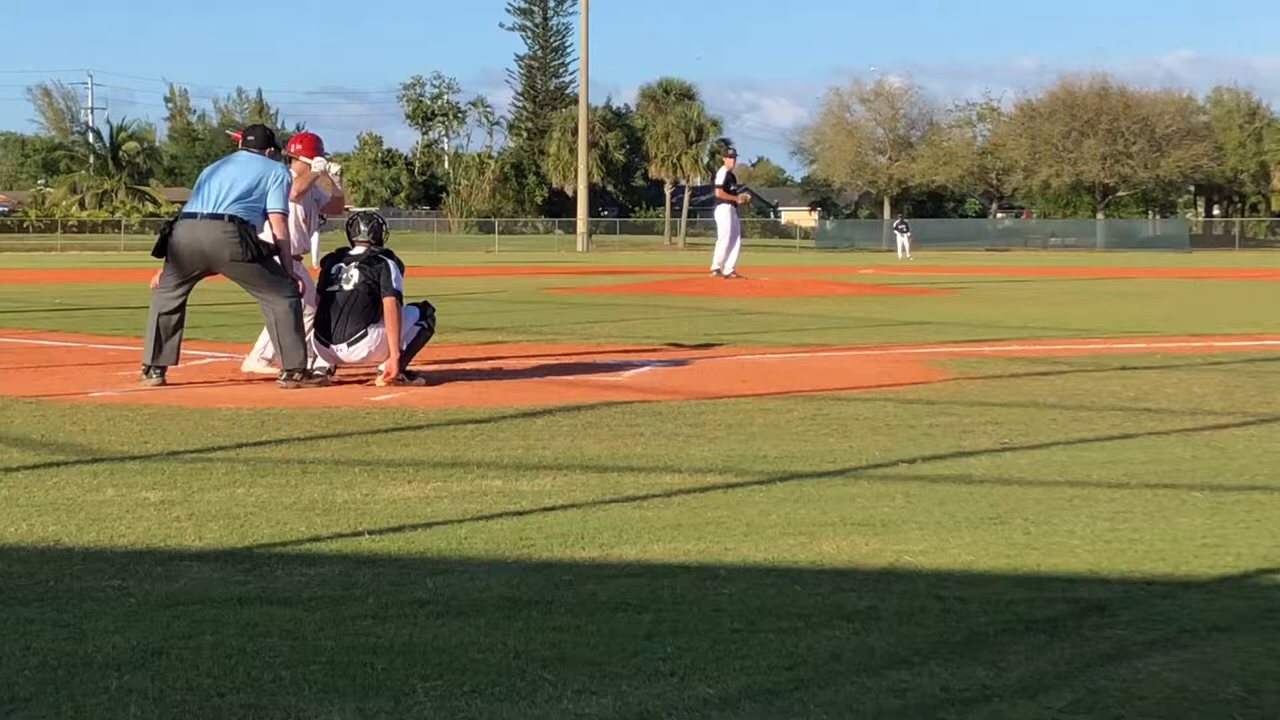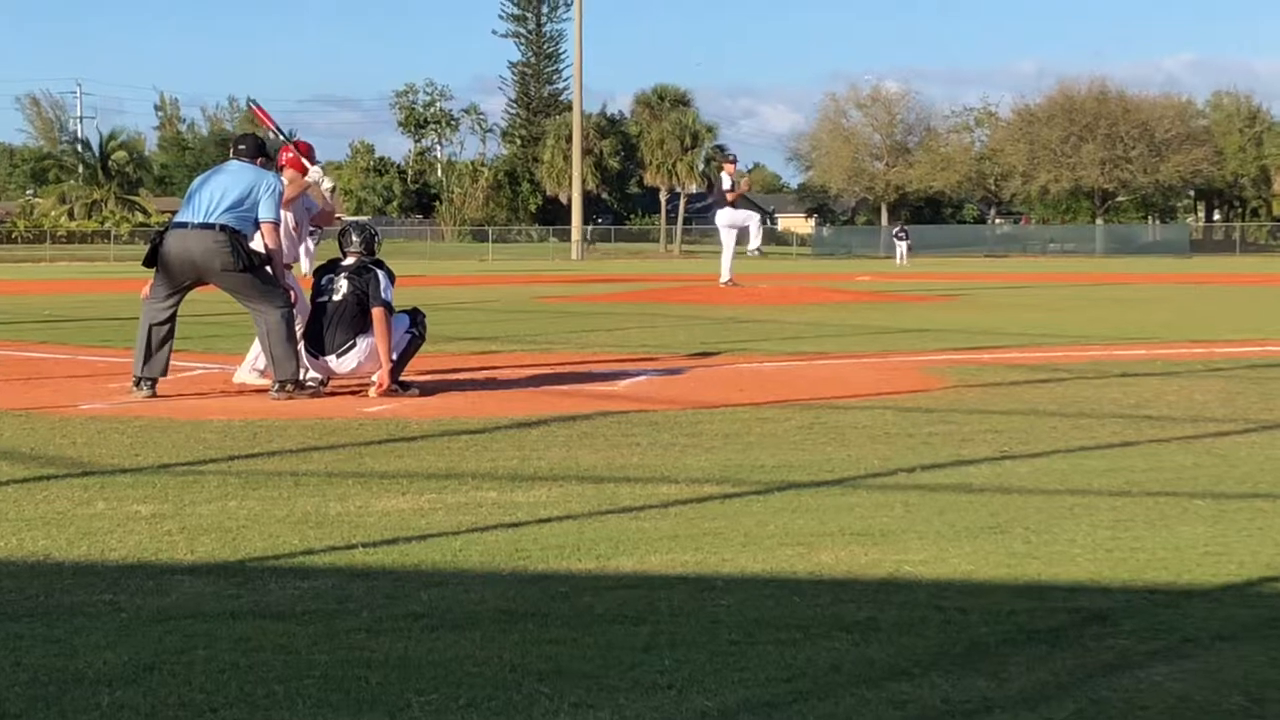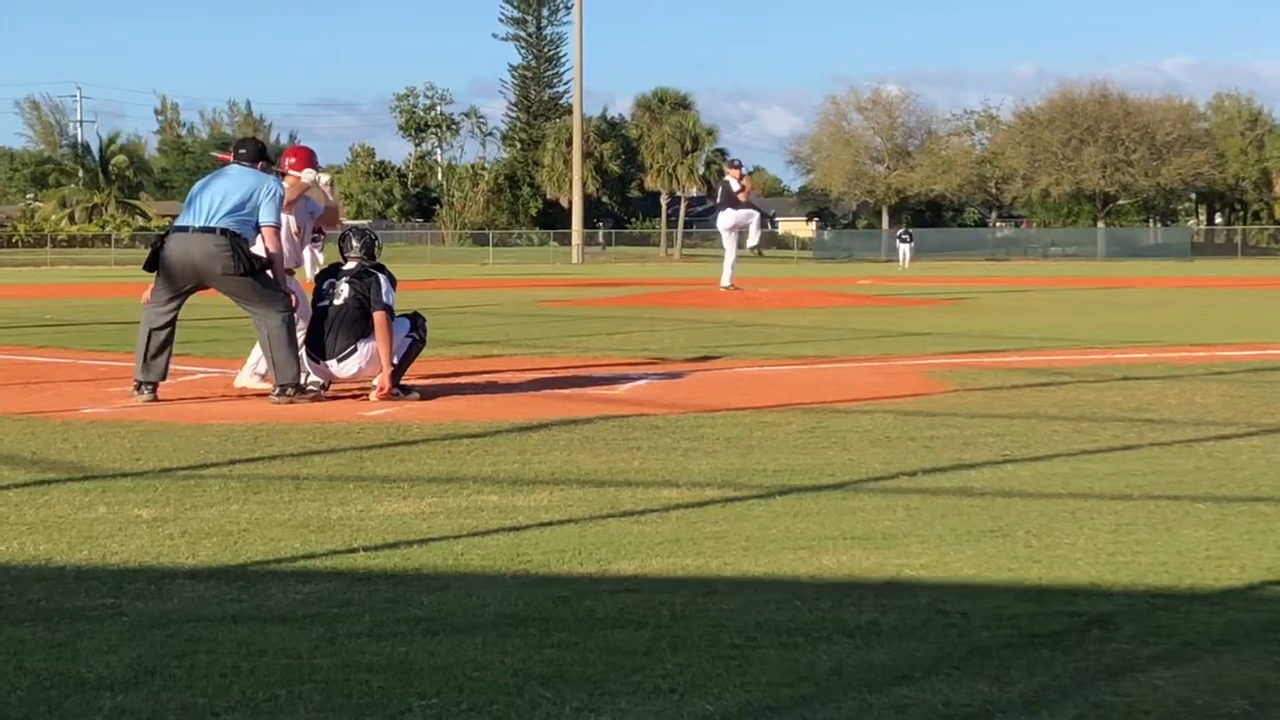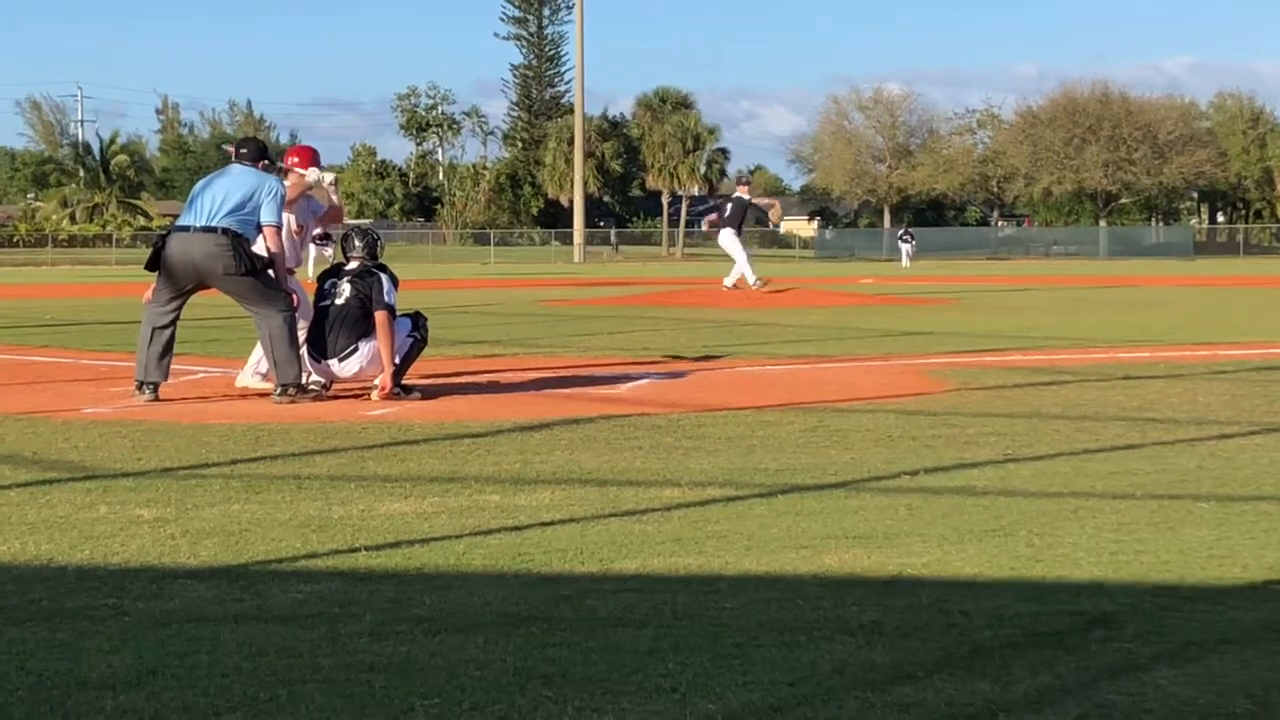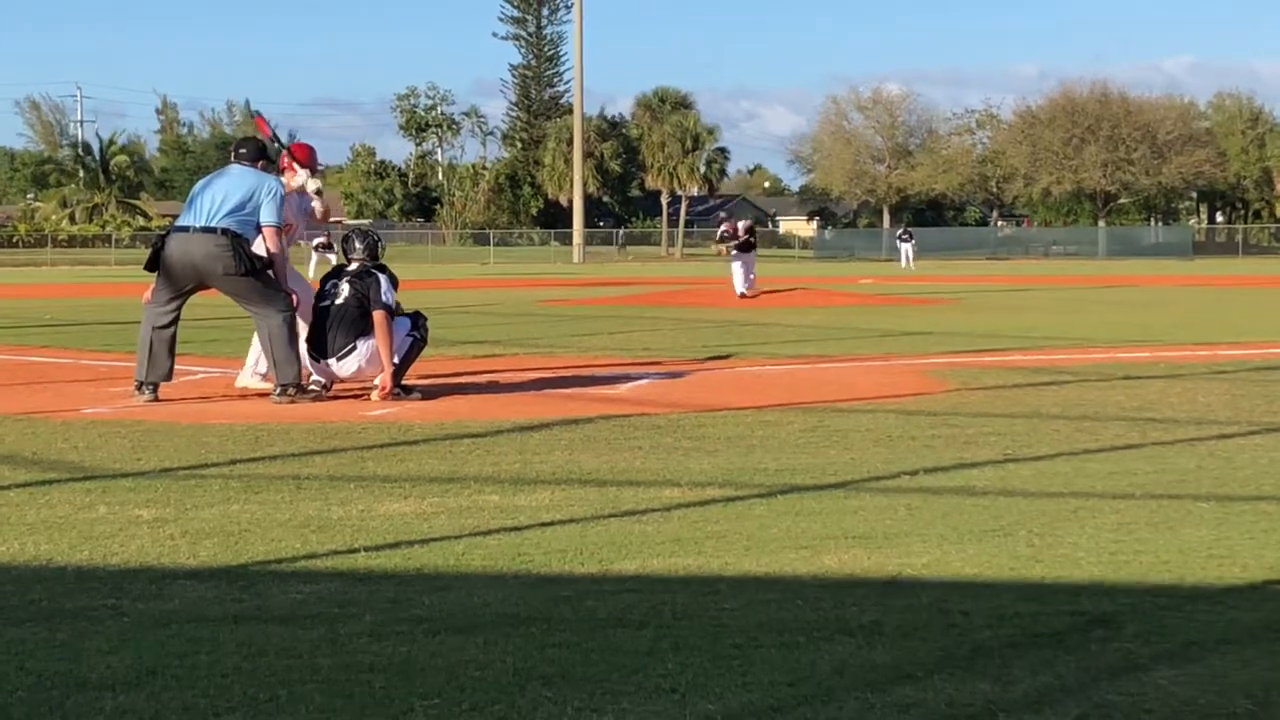
dt=0.4s
person 1, frame 1
left shoulder: (214, 167)
right shoulder: (276, 170)
right elbow: (277, 224)
left wrist: (169, 265)
right wrist: (288, 271)
left hip: (184, 232)
right hip: (227, 235)
left knee: (166, 294)
right knee: (283, 293)
left ankle: (153, 369)
right ankle: (293, 371)
person 1, frame 2
left shoulder: (205, 176)
right shoulder: (267, 179)
right elbow: (269, 233)
left wrist: (159, 275)
right wrist: (280, 281)
left hip: (174, 243)
right hip: (218, 245)
left knee: (156, 304)
right knee: (275, 304)
left ankle: (144, 382)
right ankle: (286, 383)
person 1, frame 3
left shoulder: (205, 181)
right shoulder: (268, 183)
right elbow: (270, 238)
left wrist: (160, 279)
right wrist: (282, 285)
left hip: (176, 247)
right hip: (219, 249)
left knee: (157, 309)
right knee: (276, 308)
left ankle: (145, 385)
right ankle: (287, 386)
person 1, frame 4
left shoulder: (207, 180)
right shoulder: (269, 183)
right elbow: (271, 238)
left wrist: (161, 279)
right wrist: (282, 284)
left hip: (177, 246)
right hip: (220, 248)
left knee: (158, 308)
right knee: (277, 307)
left ankle: (146, 385)
right ankle: (288, 386)
person 1, frame 5
left shoulder: (206, 180)
right shoulder: (269, 183)
right elbow: (271, 239)
left wrist: (161, 279)
right wrist: (283, 285)
left hip: (177, 246)
right hip: (220, 249)
left knee: (158, 309)
right knee: (277, 307)
left ankle: (146, 385)
right ankle: (288, 386)
person 2, frame 1
left shoulder: (312, 187)
left elbow: (336, 207)
right elbow: (294, 192)
left wrist: (335, 180)
right wrist: (317, 171)
left hip: (293, 261)
right hip: (274, 258)
left knee: (310, 307)
right ankle: (257, 359)
person 2, frame 2
left shoulder: (303, 196)
left elbow: (326, 220)
right elbow: (283, 199)
left wrist: (326, 194)
right wrist: (310, 180)
left hip: (283, 269)
left knee: (301, 318)
left ankle: (300, 368)
right ankle: (249, 371)
person 2, frame 3
left shoulder: (306, 201)
left elbow: (331, 220)
right elbow: (285, 201)
left wrist: (328, 191)
right wrist: (306, 182)
left hip: (286, 274)
left knee: (303, 322)
left ankle: (300, 372)
right ankle: (250, 375)
person 2, frame 4
left shoulder: (308, 201)
left elbow: (335, 217)
right elbow: (284, 199)
left wrist: (332, 190)
right wrist: (309, 181)
left hip: (286, 273)
left knee: (305, 321)
left ankle: (301, 371)
right ankle: (251, 374)
person 2, frame 5
left shoulder: (302, 195)
left elbow: (322, 218)
left wrist: (318, 196)
right wrist: (293, 184)
left knee: (309, 303)
right ankle: (251, 375)
person 3, frame 1
left shoulder: (331, 261)
right shoulder: (384, 262)
left elbow: (320, 304)
right elbow: (391, 307)
right wrist: (395, 356)
left hip: (323, 348)
right hip: (360, 347)
right knee: (424, 313)
left ankle: (323, 366)
right ankle: (393, 371)
person 3, frame 2
left shoulder: (324, 272)
right shoulder: (374, 272)
right elbow: (380, 317)
right wrist: (386, 367)
left hip: (314, 360)
right hip: (350, 358)
right knee: (415, 319)
right ankle: (387, 381)
person 3, frame 3
left shoulder: (325, 276)
right shoulder: (376, 277)
right elbow: (381, 321)
right wrist: (387, 370)
left hip: (315, 364)
right hip: (351, 361)
right knee: (415, 323)
left ankle: (317, 382)
right ankle: (388, 385)
person 3, frame 4
left shoulder: (328, 276)
right shoulder: (377, 277)
right elbow: (383, 321)
right wrist: (389, 370)
left hip: (316, 364)
right hip: (352, 362)
right knee: (416, 323)
left ankle: (319, 381)
right ankle: (389, 385)
person 3, frame 5
left shoulder: (330, 277)
right shoulder: (376, 277)
right elbow: (381, 320)
right wrist: (389, 370)
left hip: (316, 363)
right hip: (351, 361)
right knee: (416, 322)
left ankle: (319, 381)
right ankle: (390, 385)
